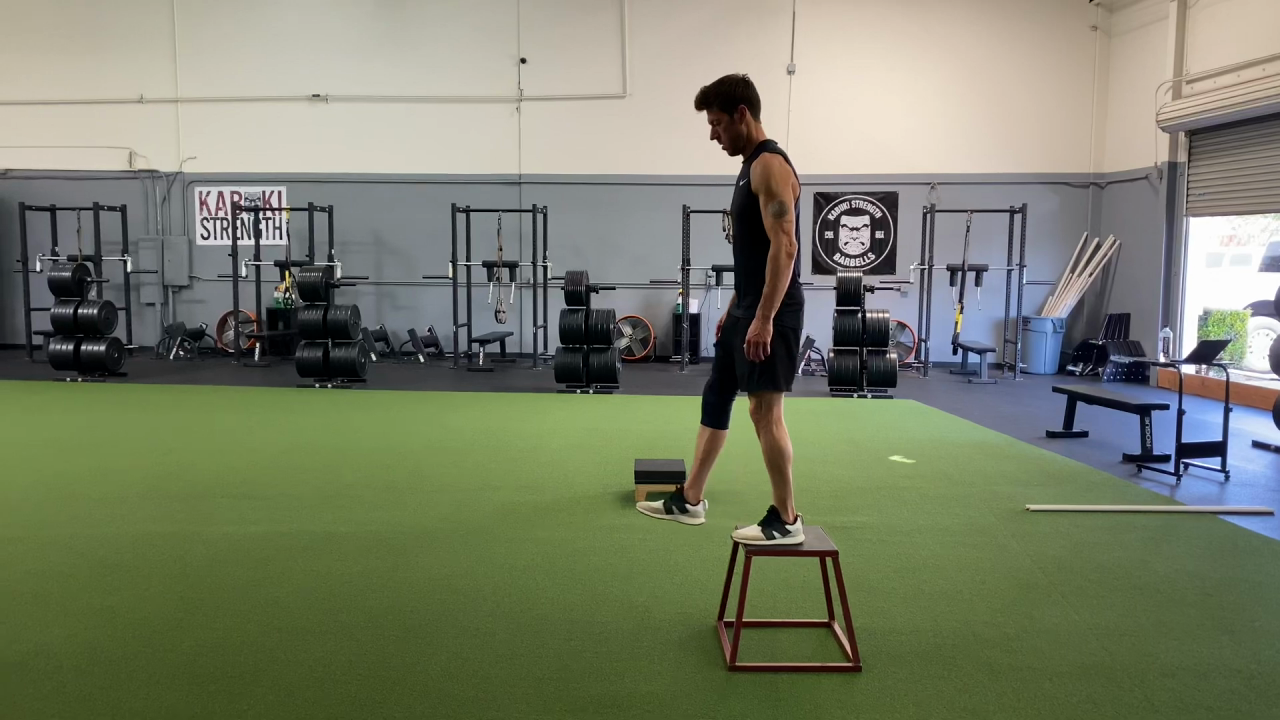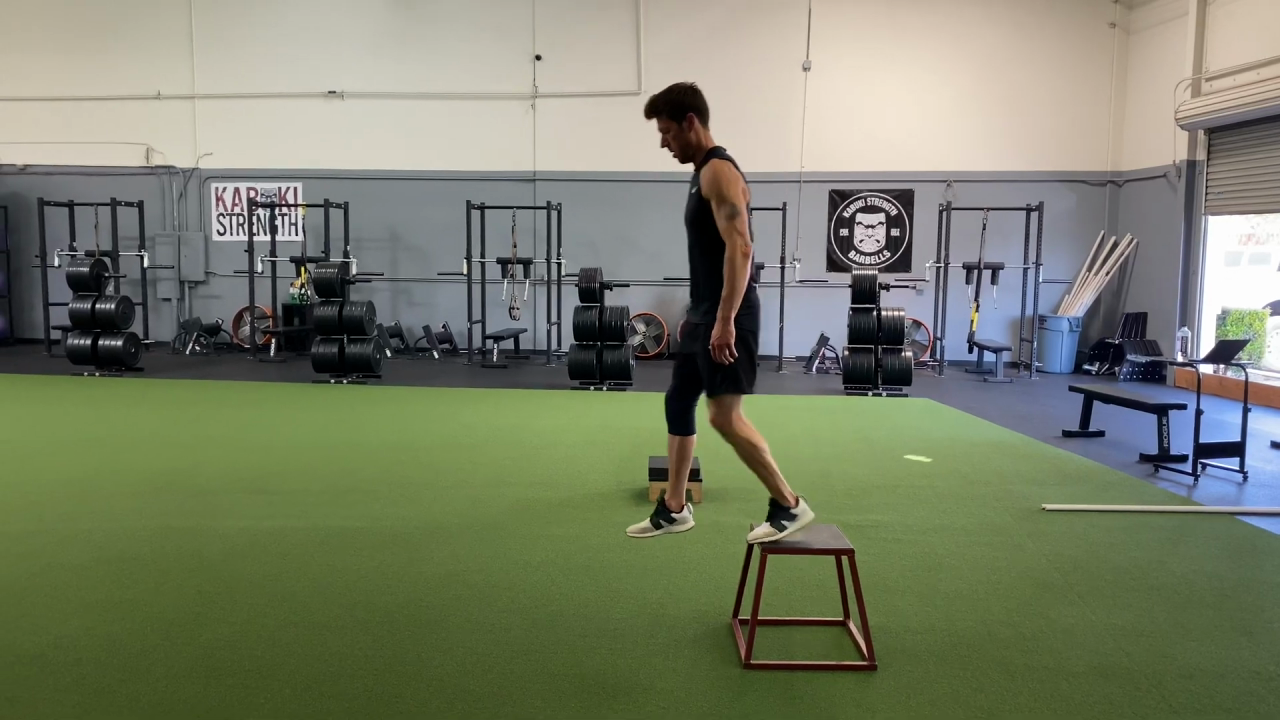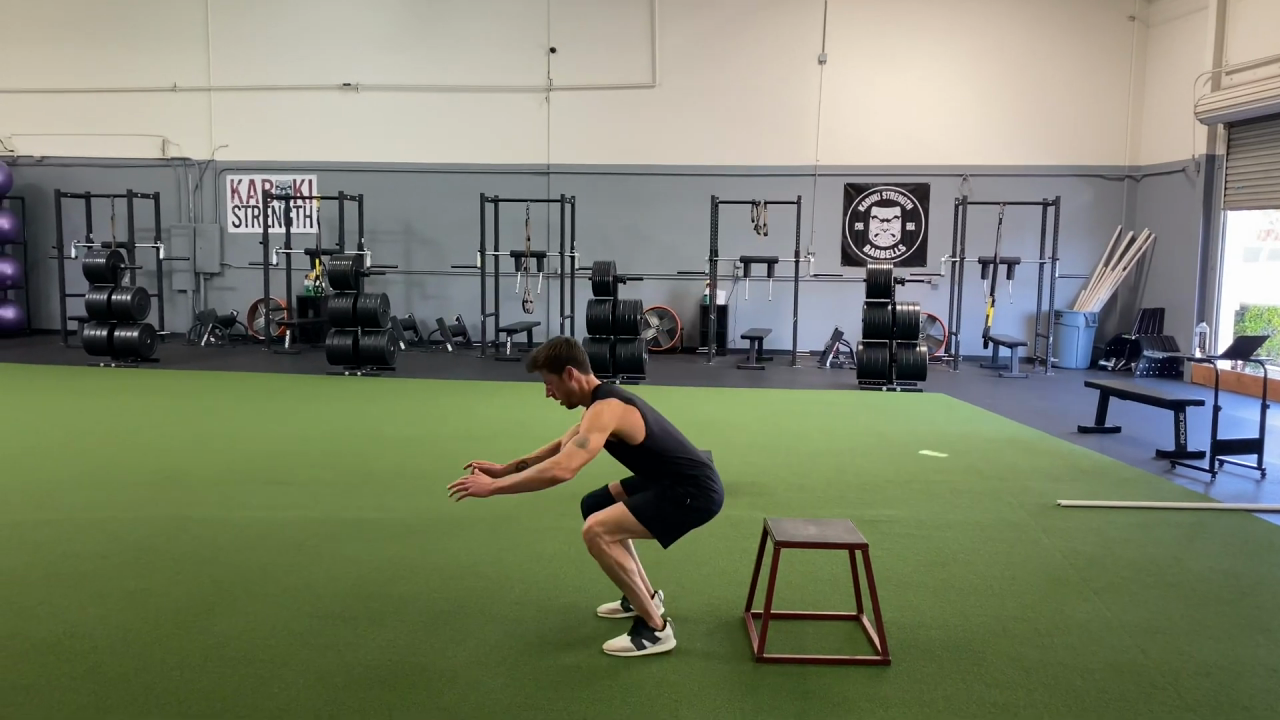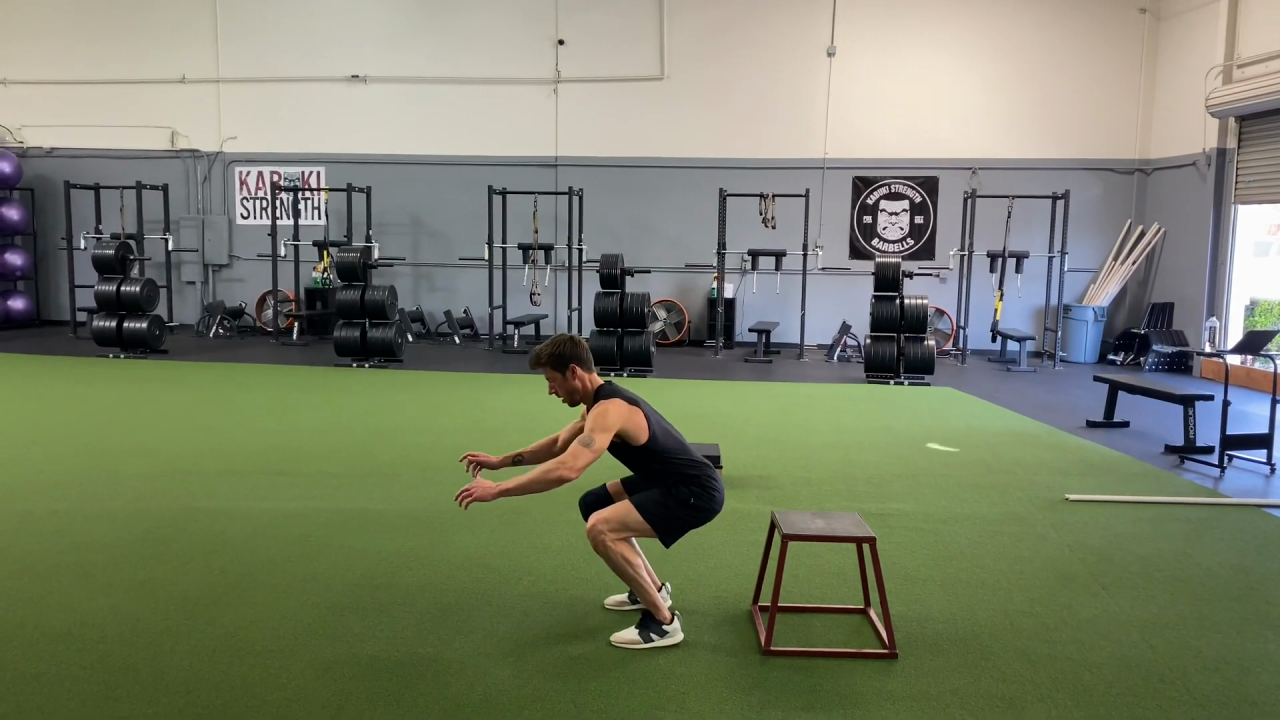
dt=0.7s
person 1, frame 1
left shoulder: (770, 166)
right shoulder: (751, 167)
left elbow: (784, 248)
left wrist: (764, 320)
right wrist: (734, 310)
left hip: (771, 313)
right hip: (748, 310)
left knee: (765, 413)
right knee: (715, 399)
left ankle: (785, 521)
right ankle: (689, 500)
person 1, frame 2
left shoulder: (717, 171)
right shoulder: (703, 173)
left elbow: (739, 249)
left wrist: (726, 320)
left hip: (726, 316)
right hip: (704, 314)
left knee: (724, 417)
right knee: (677, 404)
left ankle: (788, 504)
right ankle: (673, 509)
person 1, frame 3
left shoulder: (604, 410)
right shoulder: (605, 400)
left elbow: (560, 470)
right elbow: (562, 447)
left wrist: (493, 487)
right wrist: (503, 469)
left hip: (695, 492)
right hip: (675, 481)
left knee: (596, 531)
right knee: (594, 507)
left ankle: (656, 630)
right ankle: (644, 596)
person 1, frame 4
left shoulder: (608, 410)
right shoulder: (603, 401)
left elbow: (566, 469)
right elbow: (559, 444)
left wrist: (496, 490)
right wrist: (500, 461)
left hip: (696, 493)
right hip: (672, 481)
left knee: (600, 528)
right knee: (593, 505)
left ankle: (663, 621)
right ankle: (652, 588)
